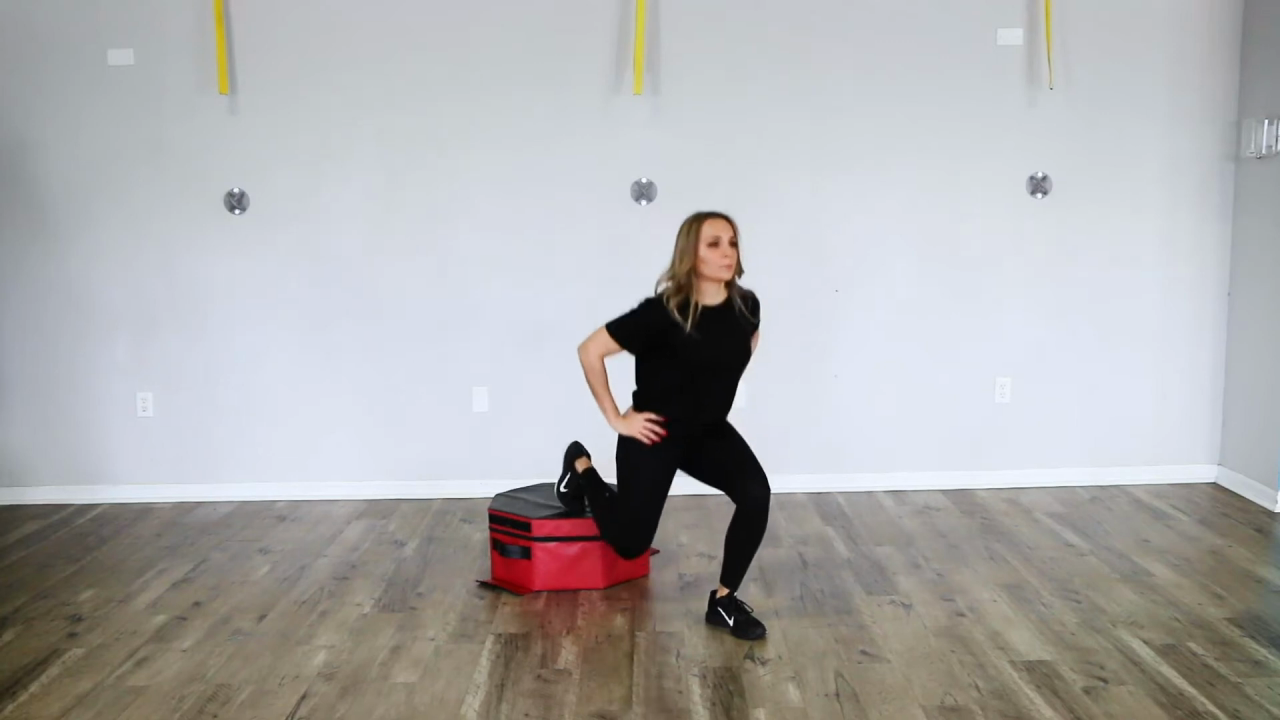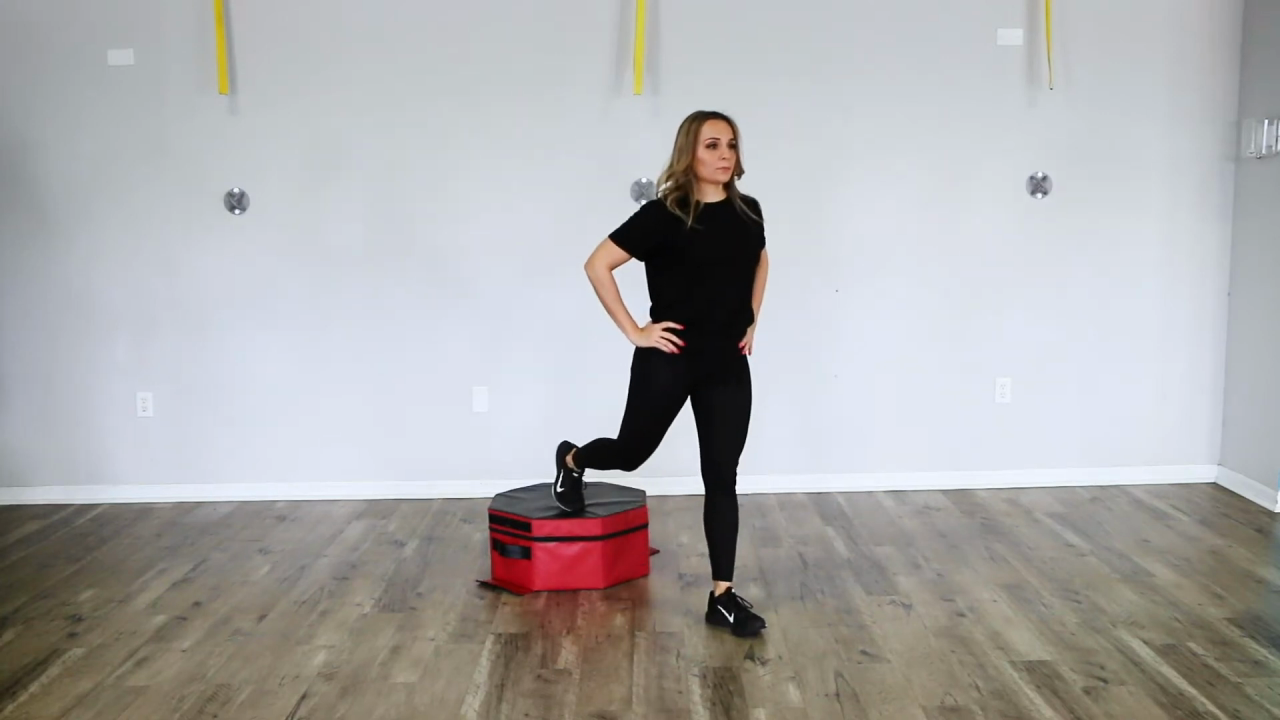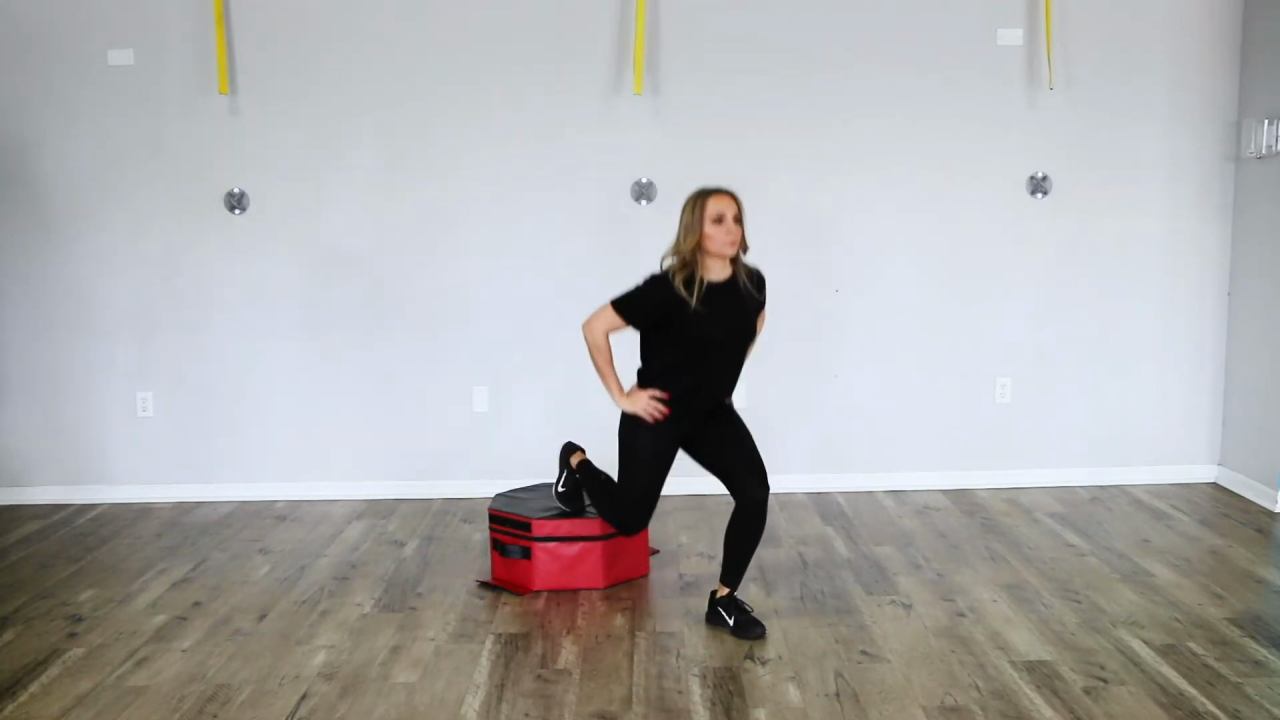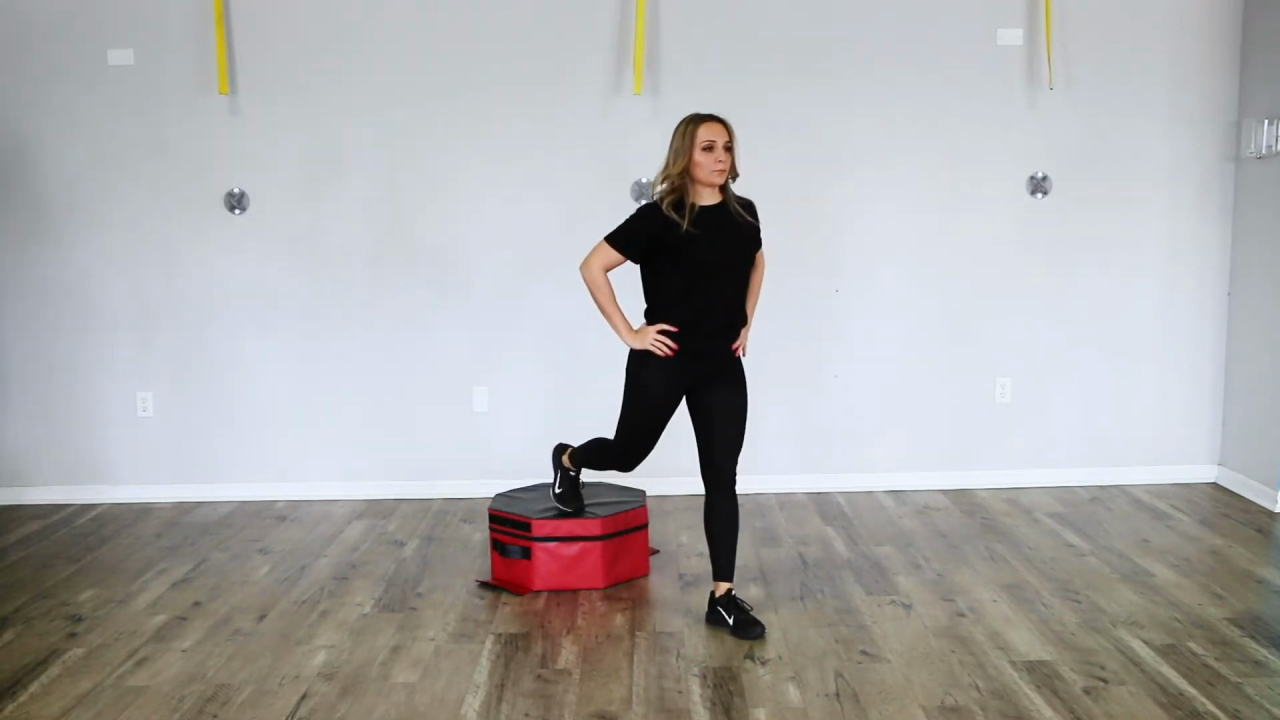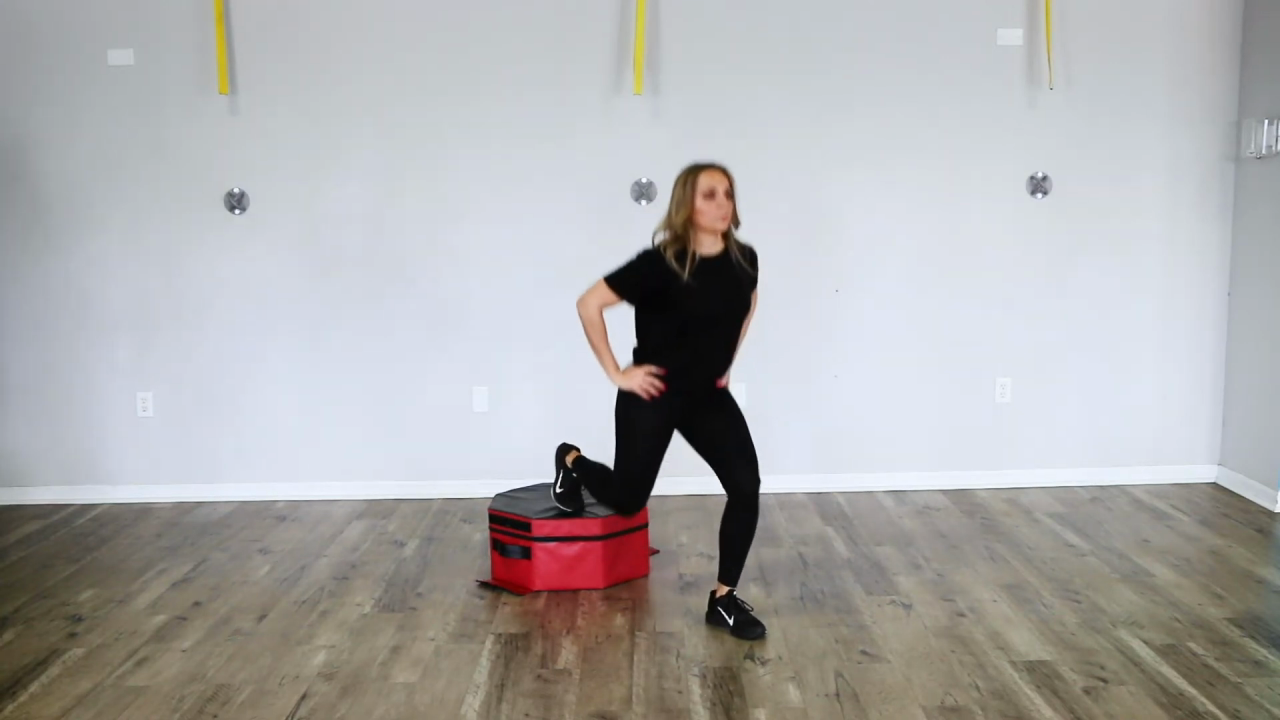
dt=1s
person 1, frame 1
left shoulder: (746, 306)
right shoulder: (663, 313)
right elbow: (590, 350)
right wrist: (616, 418)
left hip: (710, 432)
right hip: (653, 436)
left knee: (756, 495)
right knee: (631, 542)
left ankle: (724, 601)
right ankle: (579, 466)
person 1, frame 2
left shoulder: (748, 212)
right shoulder: (665, 215)
right elbow: (597, 265)
left wrist: (752, 322)
right wrist: (634, 332)
left hip: (728, 363)
right hip: (669, 359)
left knee: (722, 477)
right knee: (632, 453)
left ankle: (723, 597)
right ankle: (570, 462)
person 1, frame 3
left shoulder: (751, 283)
right shoulder: (668, 289)
right elbow: (595, 328)
right wrist: (620, 395)
left hip: (713, 417)
right hip: (656, 417)
left knee: (755, 492)
right knee: (629, 519)
left ankle: (724, 599)
right ankle: (576, 464)
person 1, frame 4
left shoulder: (744, 214)
right shoulder: (659, 218)
right elbow: (593, 266)
left wrist: (745, 322)
right wrist: (628, 333)
left hip: (722, 364)
right hip: (663, 360)
left knee: (722, 478)
right knee: (628, 453)
left ankle: (723, 597)
right ankle: (567, 462)
person 1, frame 5
left shoulder: (743, 259)
right shoulder: (660, 264)
right elbow: (589, 305)
right wrist: (616, 373)
left hip: (709, 396)
right hip: (652, 396)
left knee: (746, 486)
right knee: (627, 498)
left ankle: (724, 599)
right ankle: (571, 463)
